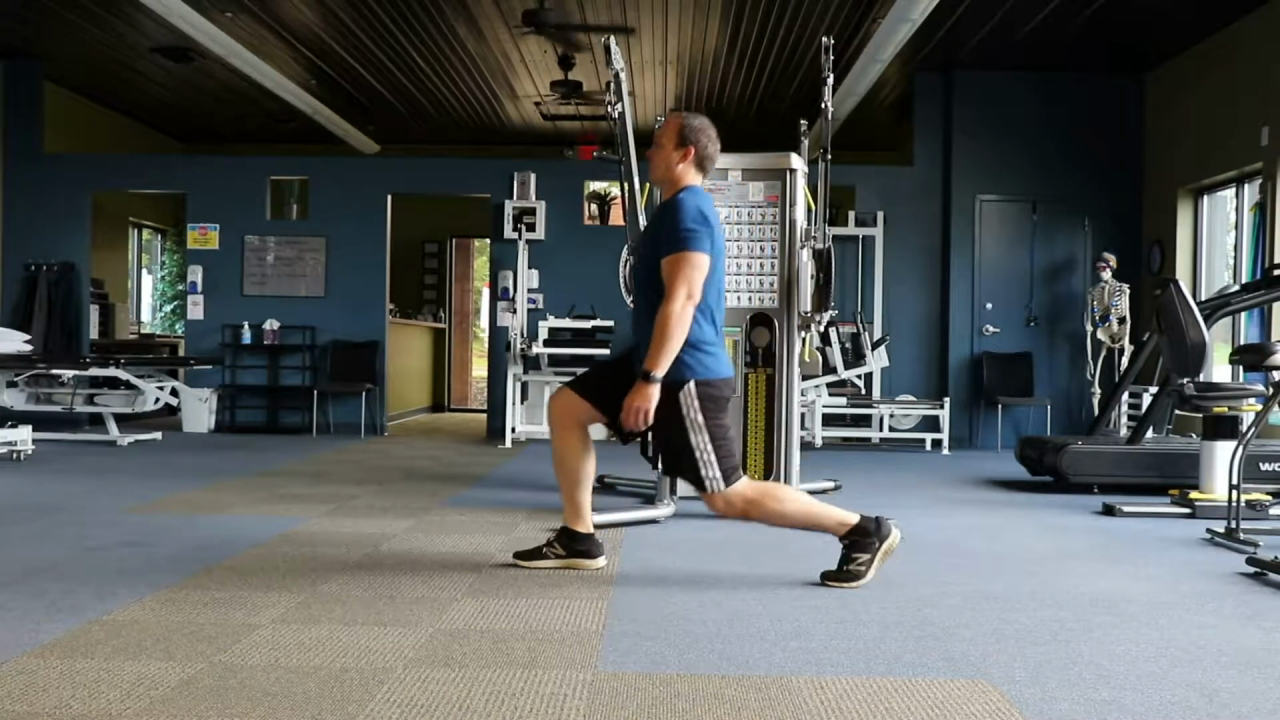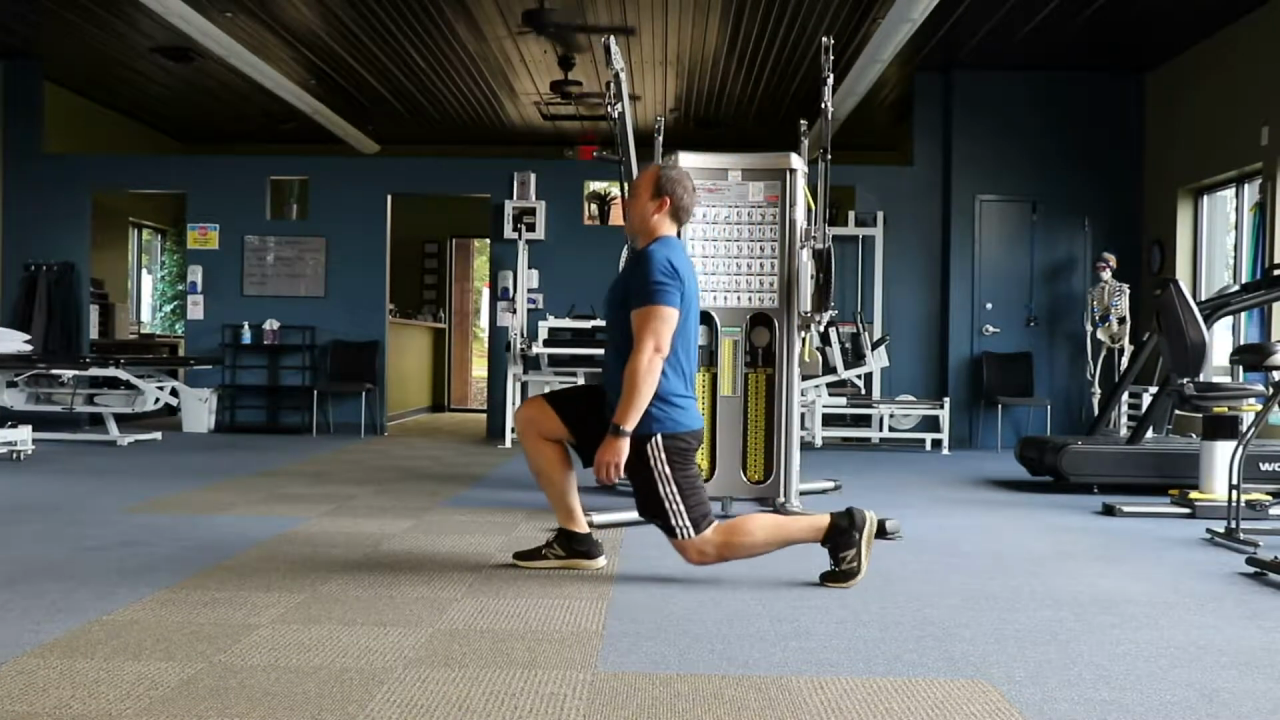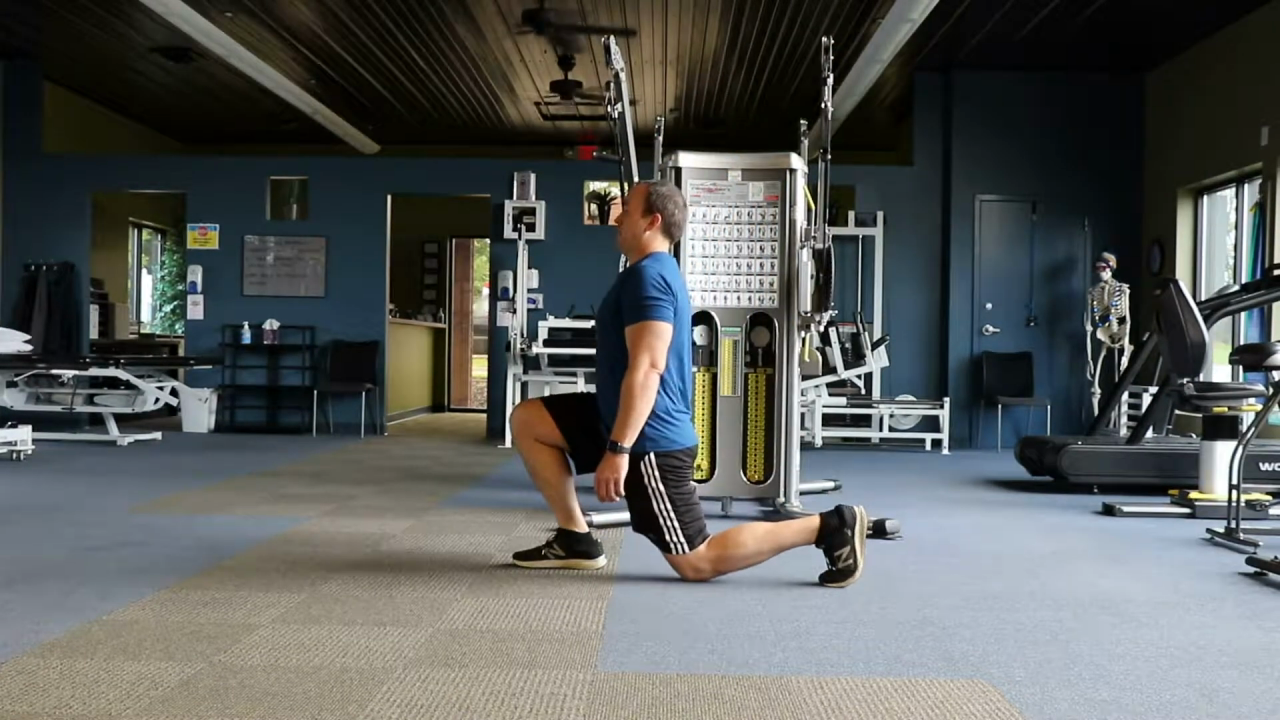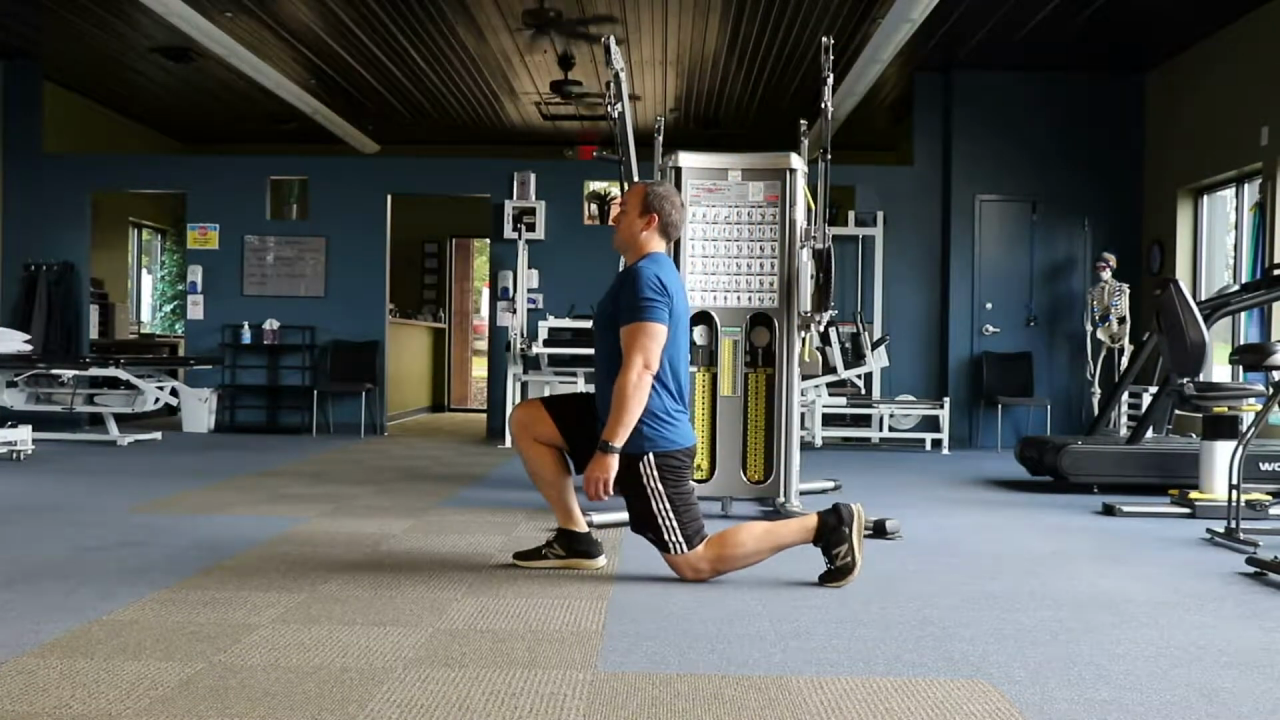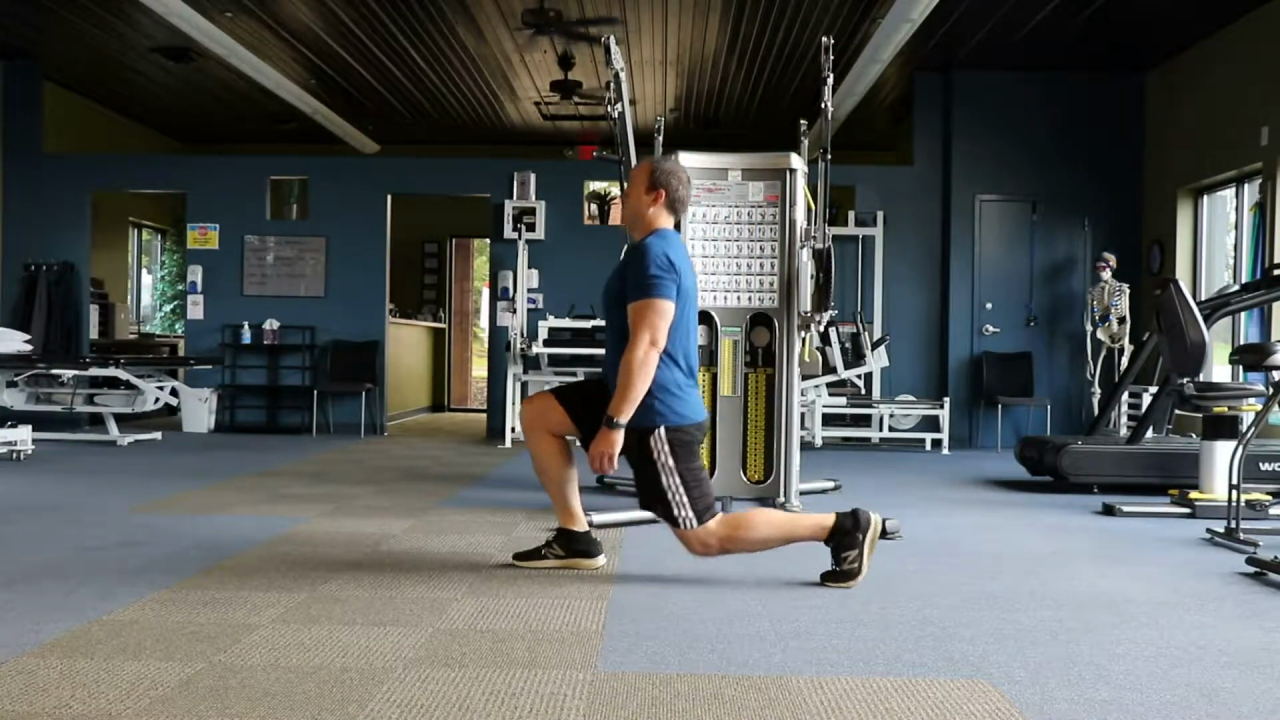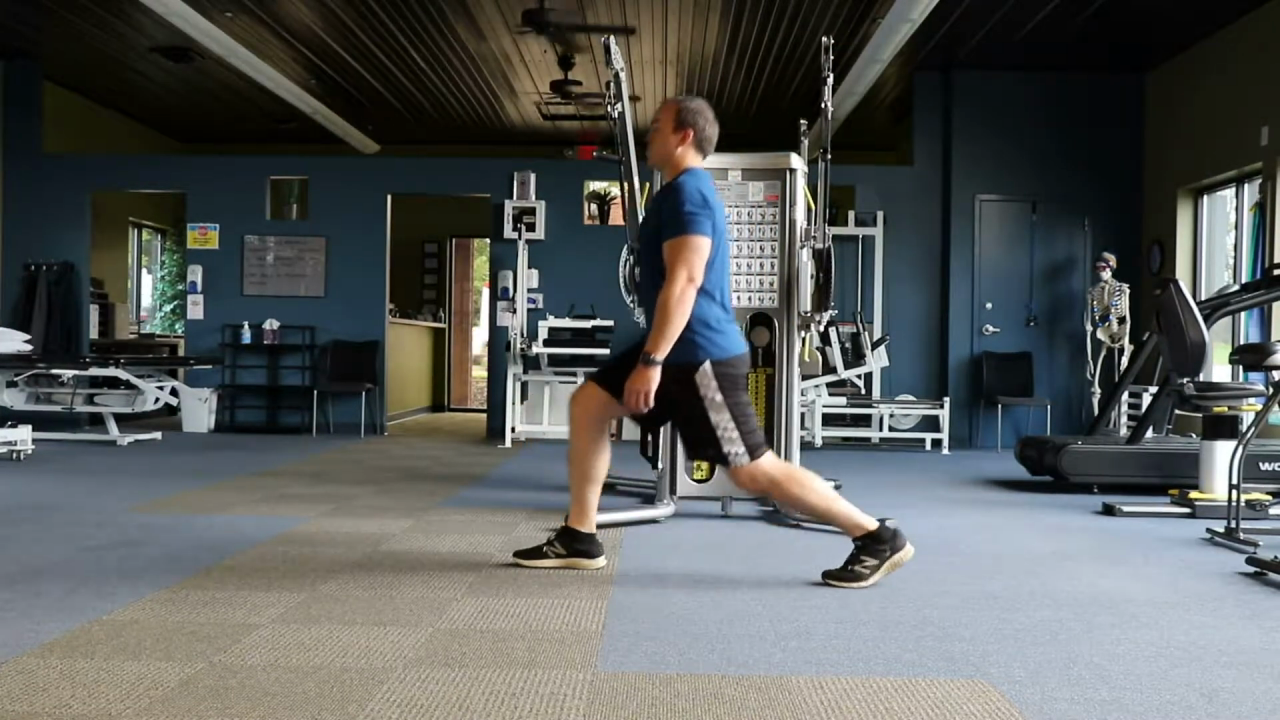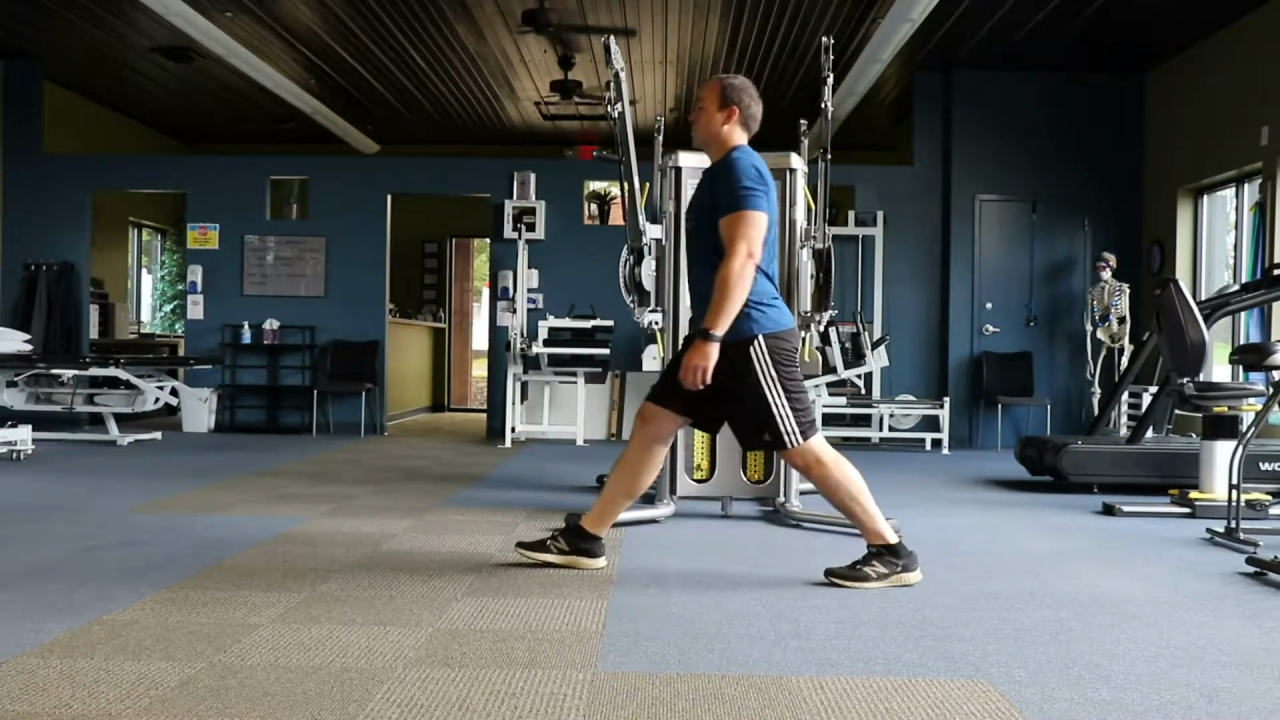
dt=0.4s
person 1, frame 1
left shoulder: (685, 207)
right shoulder: (681, 209)
left elbow: (682, 299)
left wrist: (649, 380)
left hip: (688, 374)
right hip: (665, 363)
left knee: (728, 497)
right knee: (564, 408)
left ankle: (862, 531)
right ankle: (578, 538)
person 1, frame 2
left shoulder: (655, 259)
right shoulder: (662, 257)
left elbow: (651, 351)
left wrist: (619, 432)
left hip: (657, 422)
right hip: (642, 410)
left knee: (702, 546)
right knee: (531, 418)
left ankle: (840, 527)
right ankle: (577, 540)
person 1, frame 3
left shoulder: (647, 275)
right shoulder: (657, 273)
left elbow: (647, 368)
left wrist: (618, 450)
left hip: (649, 438)
right hip: (637, 426)
left knee: (697, 563)
right knee: (527, 420)
left ankle: (831, 527)
right ankle: (576, 540)
person 1, frame 4
left shoulder: (644, 276)
right shoulder: (655, 273)
left elbow: (640, 370)
left wrist: (607, 450)
left hip: (647, 438)
right hip: (635, 426)
left knee: (696, 563)
right knee: (526, 421)
left ankle: (829, 524)
right ankle: (576, 539)
person 1, frame 5
left shoulder: (652, 252)
right shoulder: (661, 250)
left elbow: (647, 346)
left wrist: (613, 424)
right wrist: (617, 414)
left hip: (659, 413)
right hip: (644, 403)
left knee: (706, 537)
right knee: (537, 413)
left ankle: (844, 528)
right ankle: (575, 538)
person 1, frame 6
left shoulder: (686, 190)
right shoulder: (684, 191)
left elbow: (685, 281)
left wrist: (650, 361)
right wrist: (653, 356)
left hip: (703, 355)
right hip: (679, 349)
left knee: (754, 470)
right knee: (587, 404)
left ankle: (877, 536)
right ankle: (579, 538)
person 1, frame 7
left shoulder: (741, 168)
right shoulder: (725, 172)
left elbow: (743, 257)
left wrist: (708, 336)
left hip: (753, 335)
right hip: (728, 336)
left knee: (804, 450)
right knee: (652, 424)
left ankle: (892, 552)
right ankle: (585, 538)
